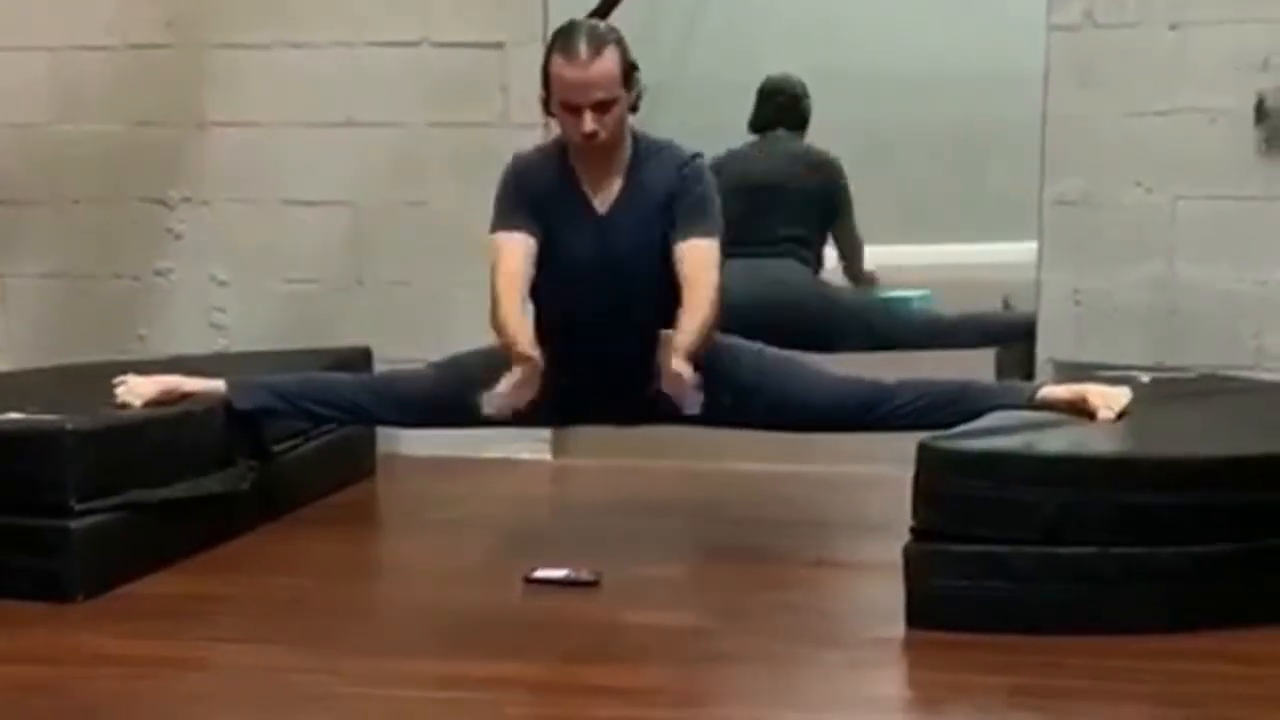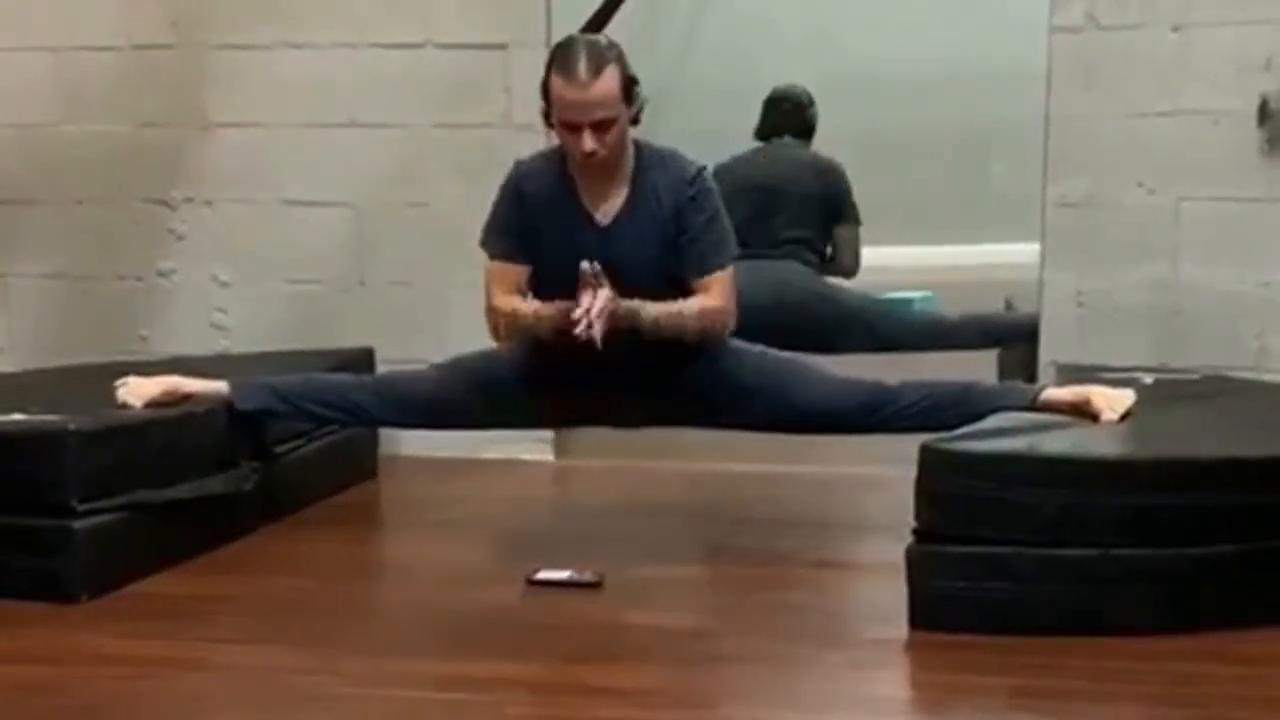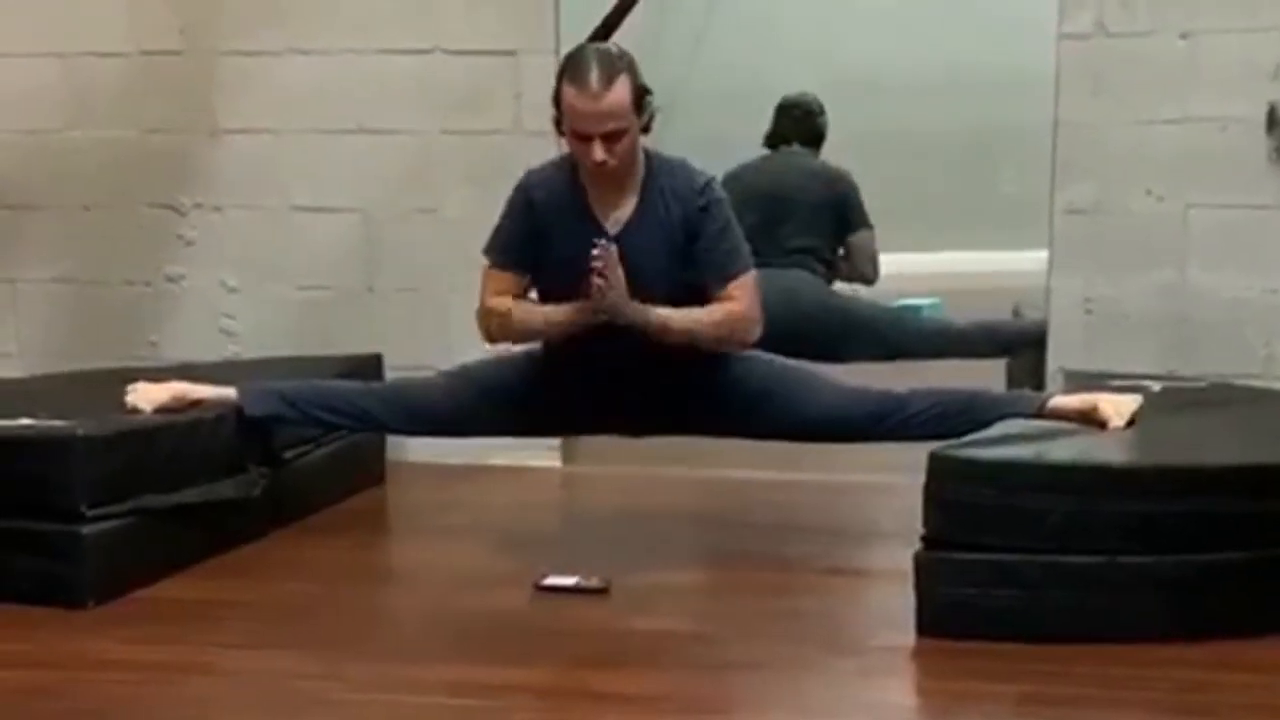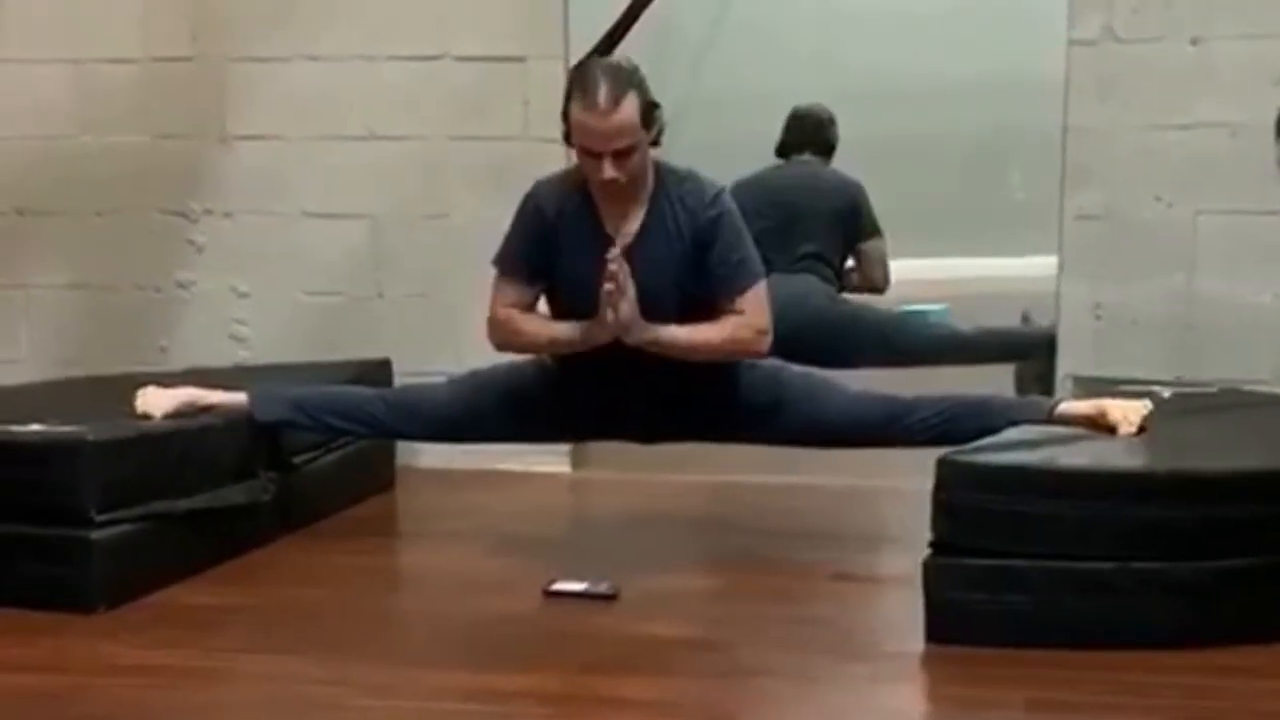
dt=0.5s
person 1, frame 1
left shoulder: (680, 174)
right shoulder: (527, 178)
left elbow: (699, 282)
right elbow: (509, 279)
left wrist: (684, 350)
right wrist: (521, 357)
left hip: (672, 369)
right hip: (557, 374)
left knee: (858, 403)
right knee: (385, 397)
person 1, frame 2
left shoulder: (683, 184)
right shoulder: (526, 186)
left elbow: (719, 316)
right elbow: (501, 316)
left wrist: (627, 311)
right wrist: (570, 312)
left hip: (678, 371)
right hip: (556, 374)
left knee: (863, 403)
right knee: (385, 399)
left ankle: (1052, 396)
person 1, frame 3
left shoulder: (694, 194)
right shoulder: (537, 195)
left elbow: (744, 324)
right elbow: (494, 316)
left wrist: (638, 310)
right wrist: (582, 311)
left hip: (690, 382)
right hip: (565, 382)
left knee: (872, 411)
right knee: (393, 406)
person 1, frame 4
left shoulder: (703, 206)
right shoulder: (545, 206)
left elbow: (753, 336)
right elbow: (504, 324)
left wrist: (648, 332)
right wrist: (591, 332)
left hip: (700, 388)
right hip: (574, 388)
left knee: (880, 418)
right knee: (409, 412)
person 2, frame 1
left shoulder: (720, 167)
right shoulder: (821, 166)
right elbow: (850, 248)
right wrist: (860, 279)
left hip: (727, 295)
right hip: (792, 292)
right knee: (927, 328)
right ankle: (1032, 327)
person 2, frame 2
left shoulder: (724, 172)
right shoulder: (825, 171)
right elbow: (847, 263)
right hip: (794, 294)
right knee: (921, 328)
right ankle: (1033, 327)
person 2, frame 3
left shoulder: (733, 180)
right shoulder: (834, 180)
right elbow: (867, 270)
right hip: (801, 302)
right knee: (931, 335)
right ankle: (1039, 334)
person 2, frame 4
left shoulder: (742, 189)
right shoulder: (845, 188)
right elbow: (877, 279)
right hip: (810, 309)
right knee: (940, 342)
right ankle: (1046, 341)
